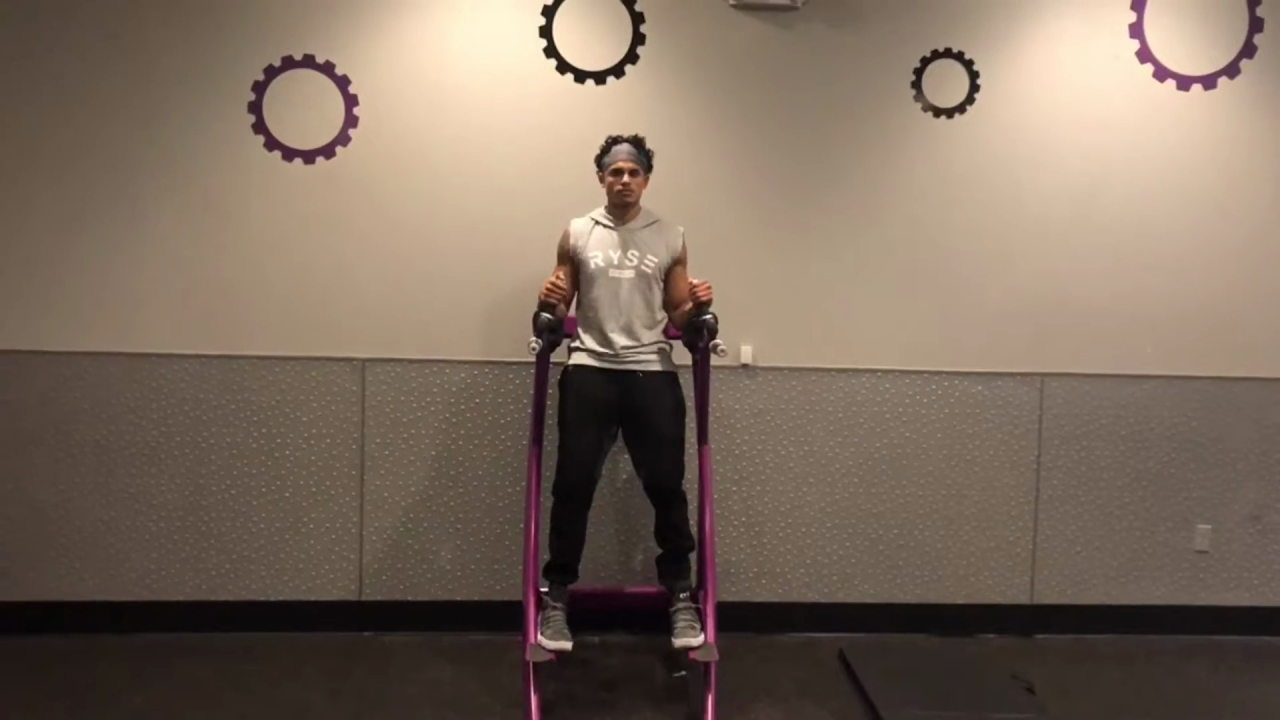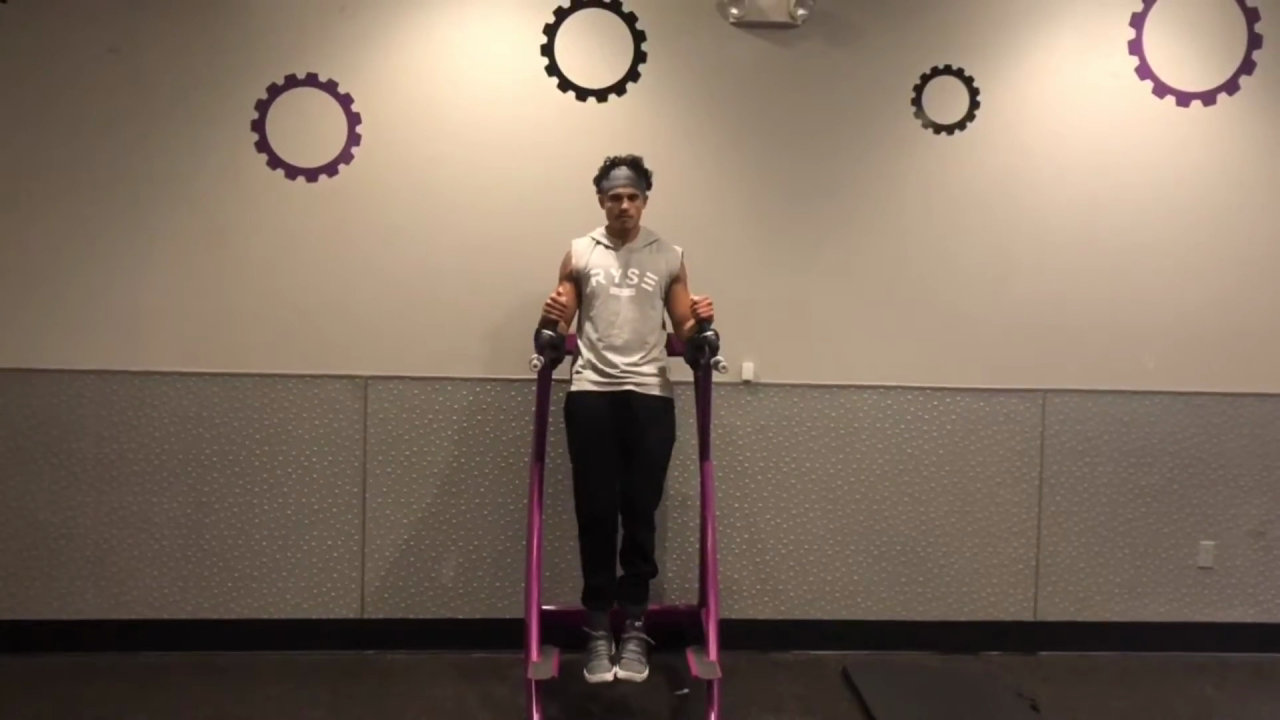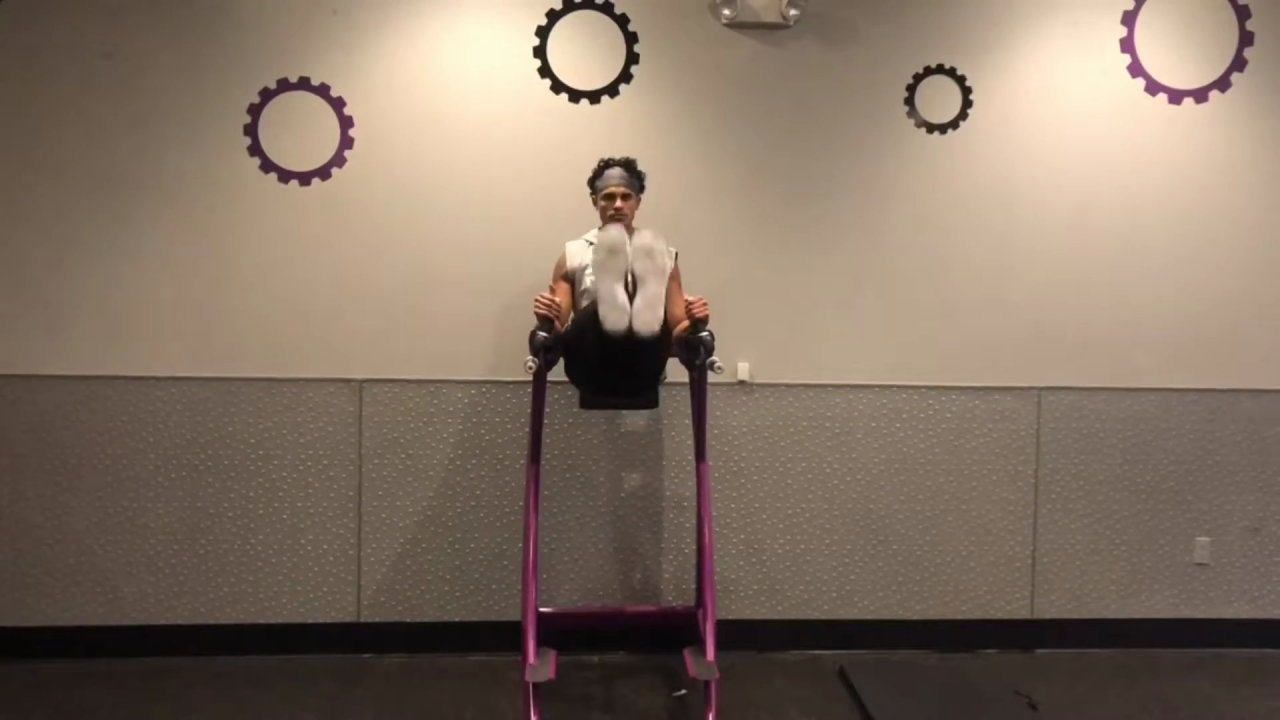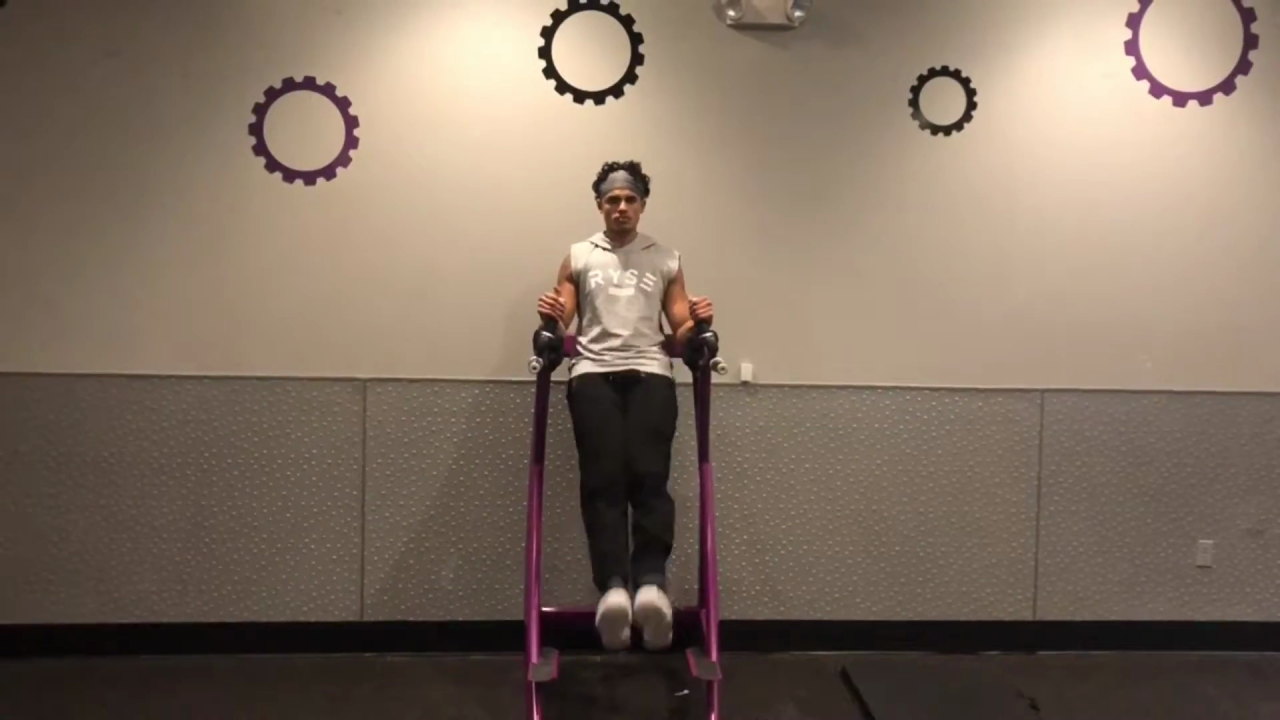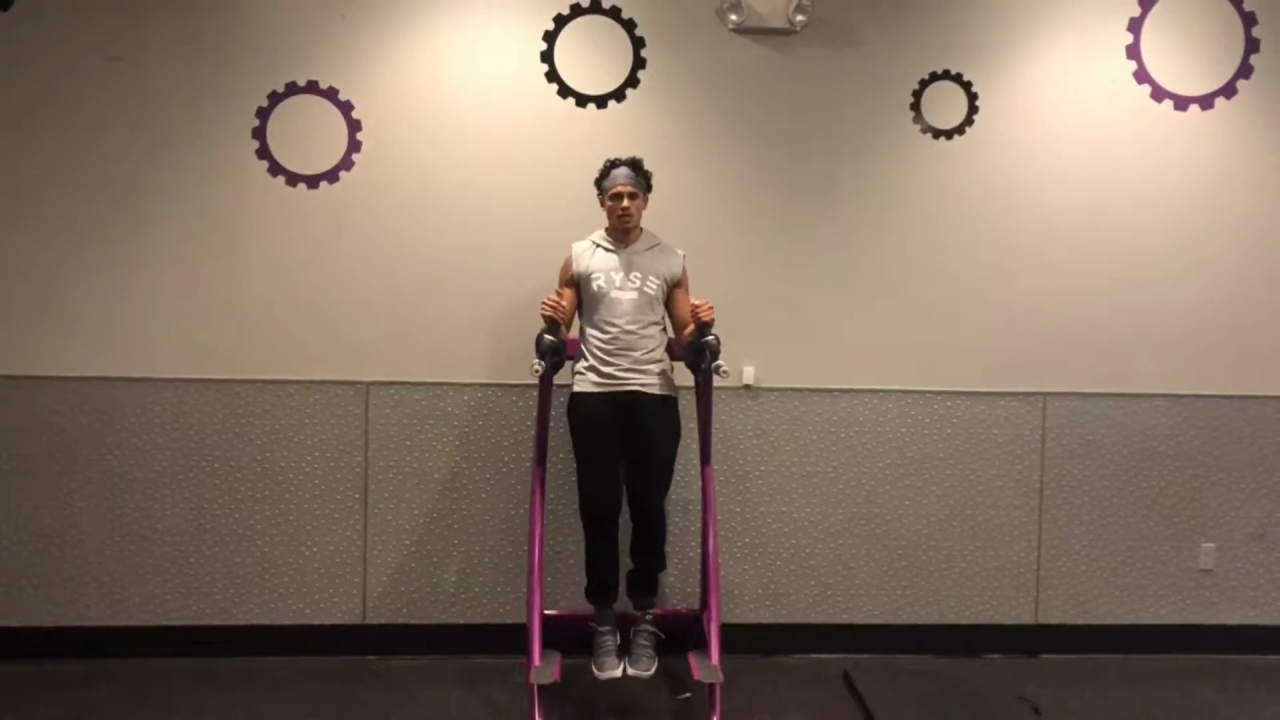
dt=1s
person 1, frame 1
left shoulder: (671, 238)
right shoulder: (576, 234)
left elbow: (676, 316)
right elbow: (559, 308)
left wrist: (698, 304)
right wrist: (549, 301)
left hip: (652, 371)
right hip: (589, 370)
left knee: (666, 484)
right knee: (573, 483)
left ankle: (680, 597)
right ankle: (555, 597)
person 1, frame 2
left shoulder: (670, 257)
right shoulder: (579, 254)
left elbow: (683, 332)
right elbow: (559, 330)
left wrist: (701, 320)
right wrist: (551, 319)
left hip: (650, 393)
right hip: (591, 392)
left knee: (639, 510)
right knee: (596, 510)
left ankle: (634, 626)
right ankle: (599, 627)
person 1, frame 3
left shoulder: (664, 256)
right shoulder: (572, 254)
left elbow: (678, 329)
right elbow: (556, 329)
left wrist: (694, 321)
right wrist: (548, 320)
left hip: (641, 371)
right hip: (592, 370)
left knee: (655, 328)
left ankle: (647, 307)
right ankle: (611, 304)
person 1, frame 4
left shoulder: (666, 260)
right shoulder: (578, 257)
left elbow: (681, 333)
right elbow: (560, 327)
left wrist: (697, 323)
right wrist: (550, 318)
left hip: (649, 373)
right hip: (593, 373)
left knee: (647, 475)
right knee: (603, 478)
left ankle: (651, 583)
right ankle: (613, 587)
person 1, frame 5
left shoulder: (670, 260)
right shoulder: (579, 257)
left elbow: (683, 338)
right elbow: (562, 330)
left wrist: (701, 325)
right wrist: (552, 322)
left hip: (653, 395)
right hip: (594, 394)
left knee: (648, 508)
right knee: (600, 510)
left ankle: (644, 619)
right ankle: (604, 623)
